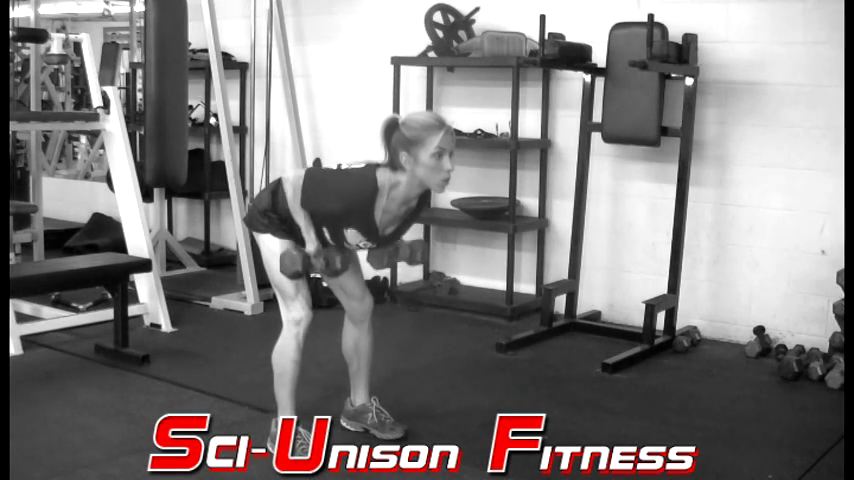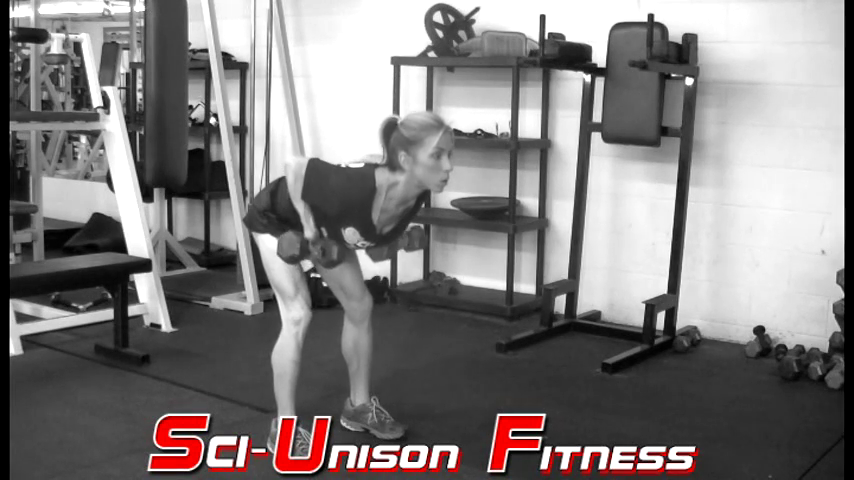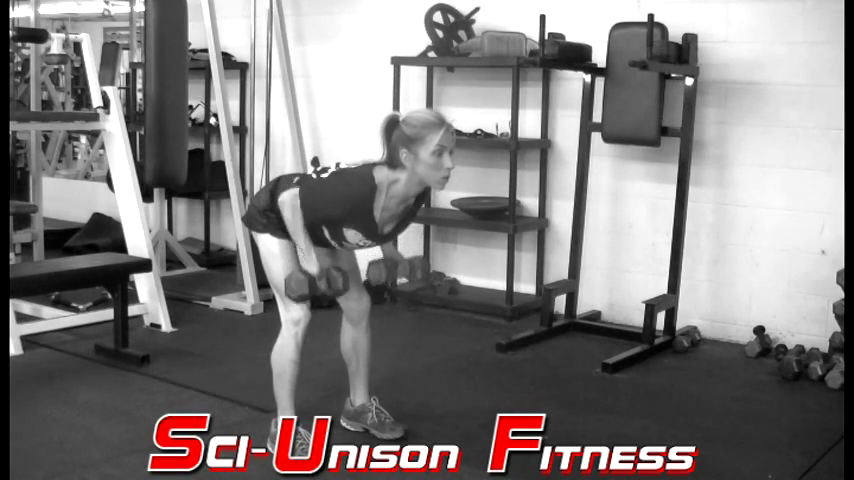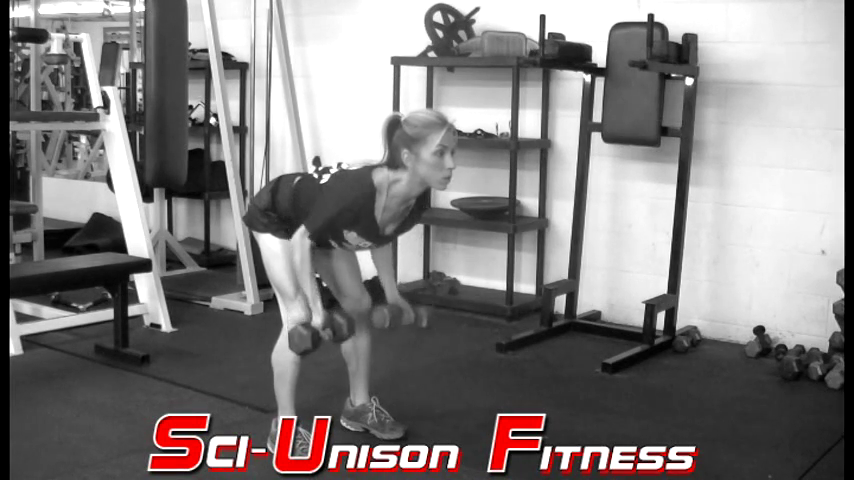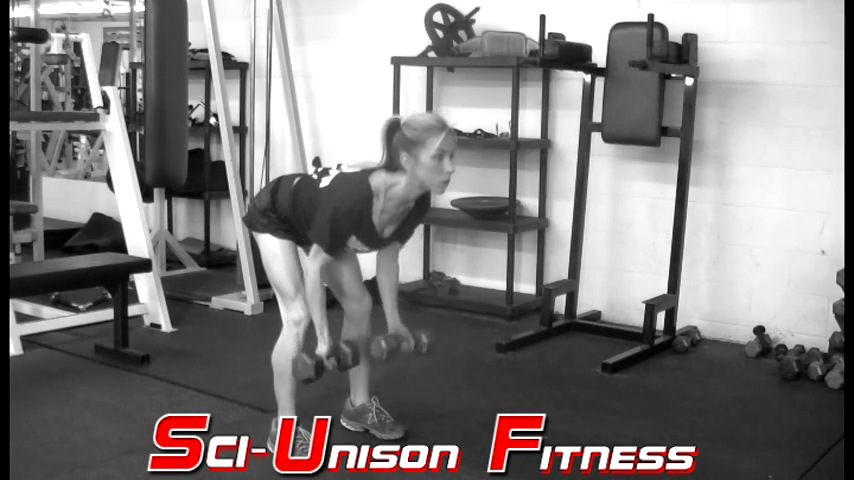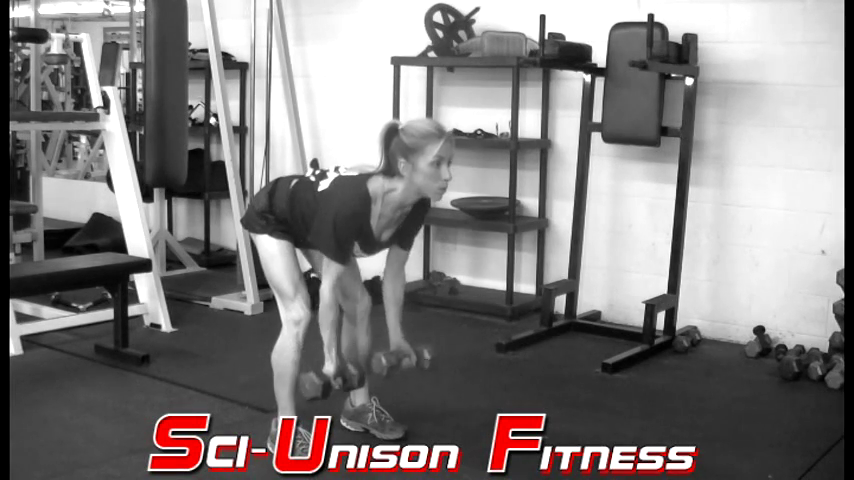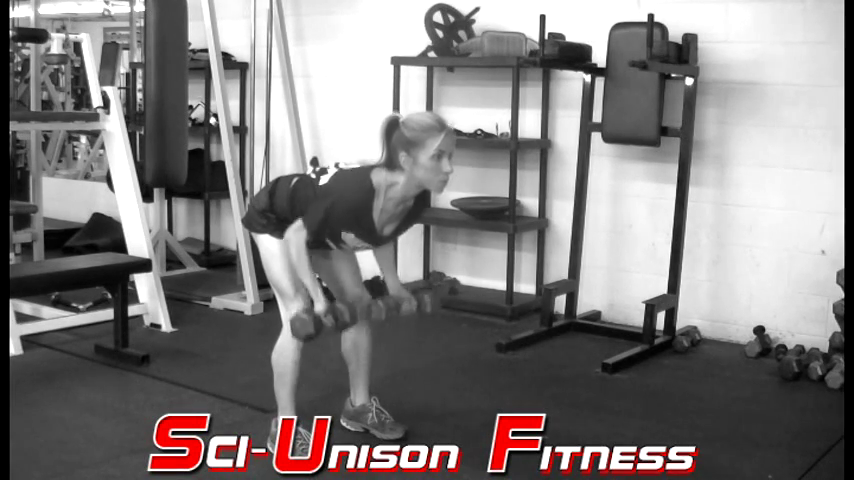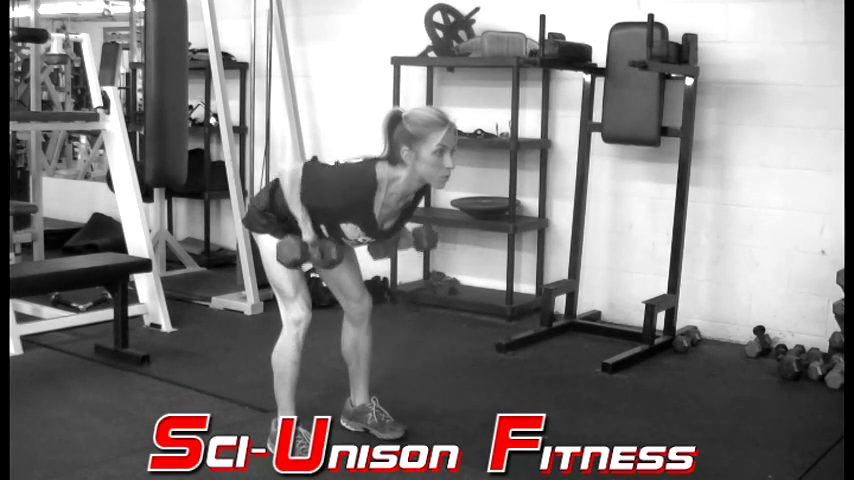
dt=0.3s
person 1, frame 1
left shoulder: (418, 199)
right shoulder: (359, 188)
right elbow: (292, 180)
left wrist: (389, 242)
right wrist: (309, 238)
left hip: (323, 221)
right hip: (277, 217)
left knee: (360, 305)
right knee: (298, 315)
left ankle: (359, 406)
person 1, frame 2
left shoulder: (416, 195)
right shoulder: (358, 187)
right elbow: (295, 167)
left wrist: (364, 231)
right wrist: (308, 224)
left hip: (325, 223)
right hip: (277, 216)
left knee: (360, 305)
right knee: (298, 315)
left ankle: (359, 406)
person 1, frame 3
left shoulder: (416, 194)
right shoulder: (358, 187)
right elbow: (288, 200)
left wrist: (389, 250)
right wrist: (309, 261)
left hip: (322, 225)
right hip: (276, 217)
left knee: (358, 306)
right knee: (297, 315)
left ankle: (359, 406)
person 1, frame 4
left shoulder: (416, 199)
right shoulder: (356, 192)
left elbow: (380, 239)
right elbow: (300, 242)
left wrist: (393, 294)
right wrist: (316, 311)
left hip: (324, 222)
right hip: (277, 217)
left knee: (359, 306)
right knee: (298, 314)
left ankle: (359, 406)
right ankle: (283, 428)
person 1, frame 5
left shoulder: (417, 202)
right shoulder: (354, 197)
left elbow: (387, 256)
right elbow: (315, 265)
left wrist: (393, 320)
right wrist: (323, 338)
left hip: (318, 221)
right hip: (275, 217)
left knee: (359, 305)
right knee: (298, 315)
left ankle: (359, 406)
person 1, frame 6
left shoulder: (416, 206)
right shoulder: (351, 202)
left elbow: (395, 270)
right elbow: (330, 282)
left wrist: (396, 337)
right wrist: (331, 357)
left hip: (315, 223)
right hip: (273, 218)
left knee: (360, 306)
right knee: (298, 315)
left ankle: (359, 406)
person 1, frame 7
left shoulder: (416, 199)
right shoulder: (355, 193)
left elbow: (382, 239)
right elbow: (295, 238)
left wrist: (394, 287)
right wrist: (318, 298)
left hip: (321, 226)
right hip: (275, 219)
left knee: (359, 304)
right knee: (299, 313)
left ankle: (359, 405)
person 1, frame 8
left shoulder: (416, 188)
right shoulder: (359, 181)
right elbow: (288, 173)
left wrist: (397, 233)
right wrist: (306, 230)
left hip: (325, 224)
right hip: (276, 216)
left knee: (359, 305)
right knee: (298, 314)
left ankle: (360, 406)
